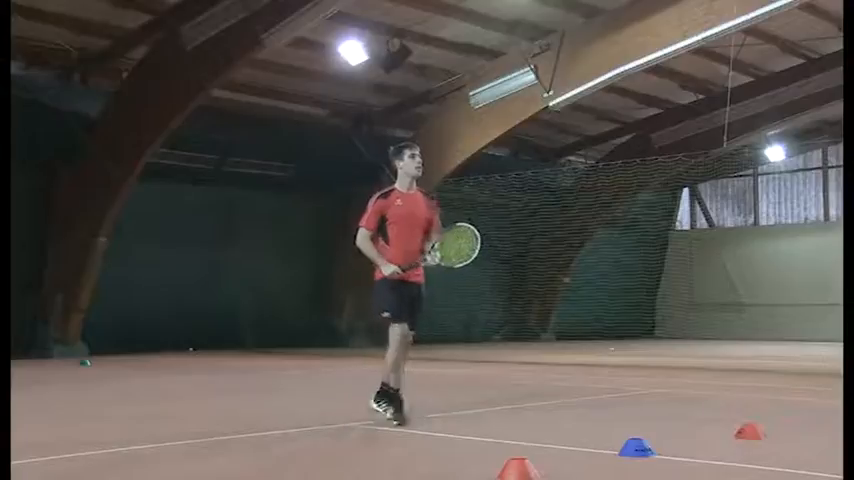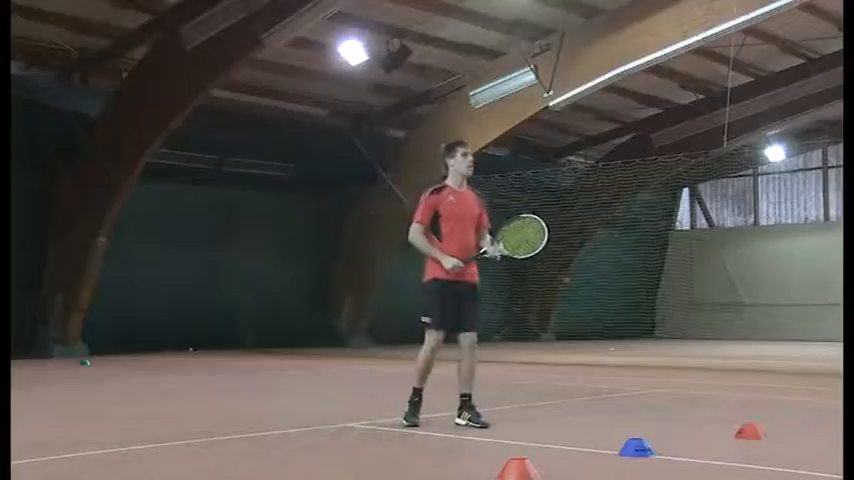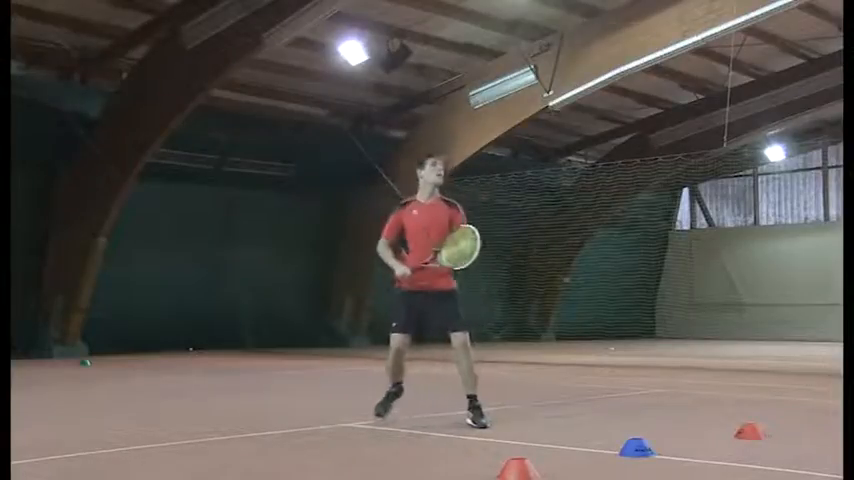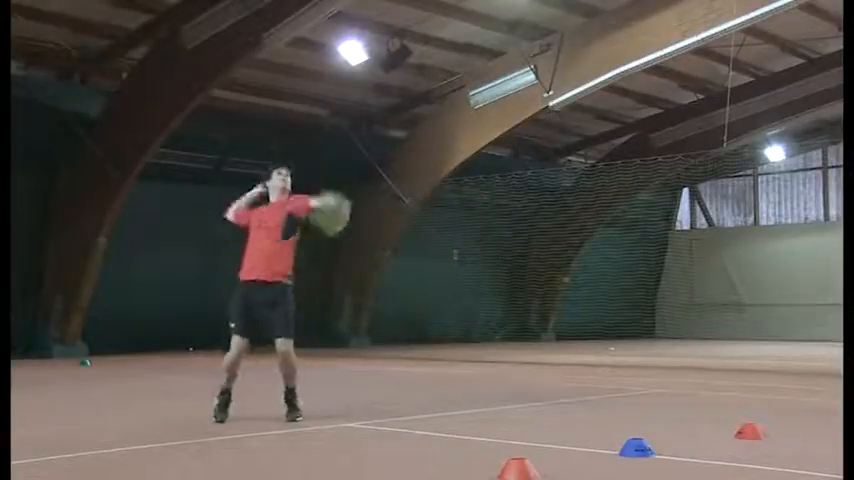
dt=1s
person 1, frame 1
left shoulder: (427, 201)
right shoulder: (383, 199)
left elbow: (433, 236)
right elbow: (362, 238)
left wrist: (430, 253)
right wrist: (383, 264)
left hip: (415, 280)
right hip: (389, 279)
left knee: (406, 340)
right knee: (399, 334)
left ankle: (383, 395)
right ankle: (395, 398)
person 1, frame 2
left shoulder: (476, 199)
right shoulder: (435, 195)
right elbow: (414, 235)
left wrist: (490, 247)
right wrist: (444, 258)
left hip: (468, 280)
right hip: (440, 279)
left knee: (469, 343)
right knee: (433, 341)
left ankle: (465, 408)
right ankle: (415, 399)
person 1, frame 3
left shoulder: (451, 208)
right shoulder: (403, 210)
right elbow: (383, 246)
right wrist: (397, 266)
left hip: (443, 289)
right hip: (410, 288)
left knee: (462, 343)
right knee: (397, 346)
left ankle: (473, 406)
right ankle: (395, 390)
person 1, frame 4
left shoulder: (294, 204)
right shoulder: (257, 212)
left elbow: (315, 202)
right elbow: (231, 214)
left wrist: (325, 202)
right wrist: (253, 194)
left hip: (278, 287)
right hip: (248, 286)
left knee: (285, 351)
right knee: (238, 351)
left ankle: (291, 400)
right ankle: (224, 397)
